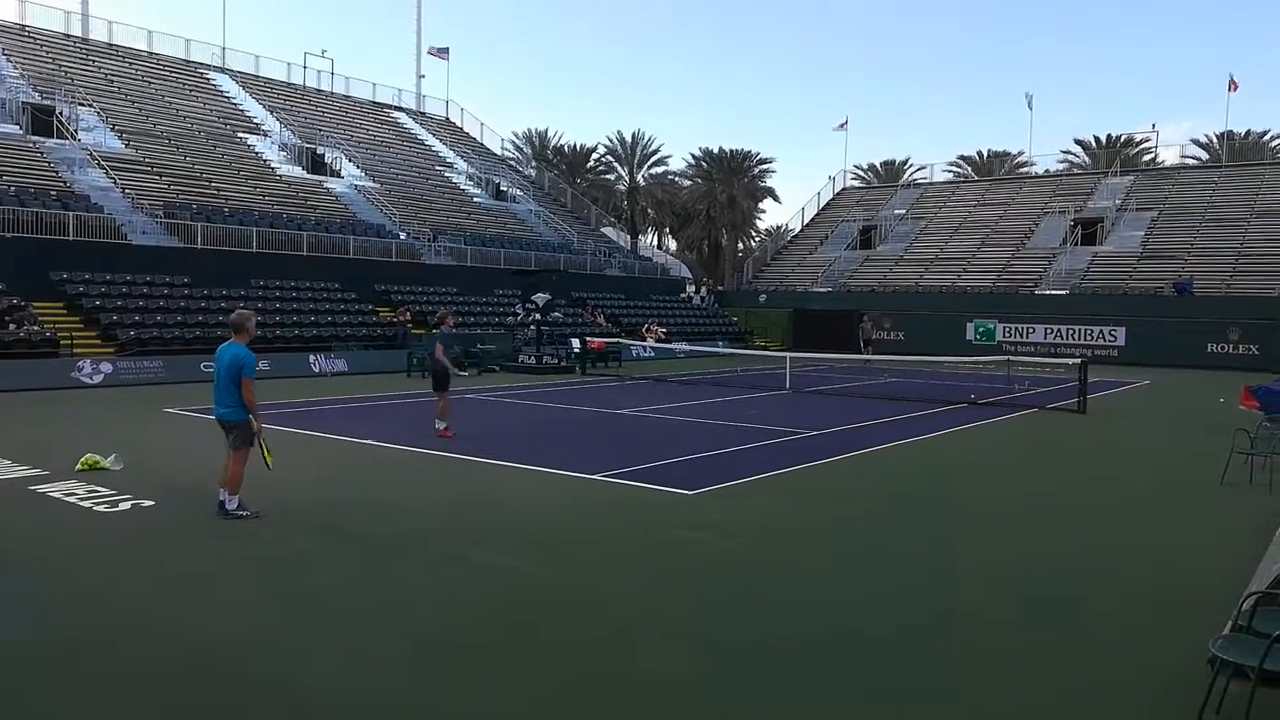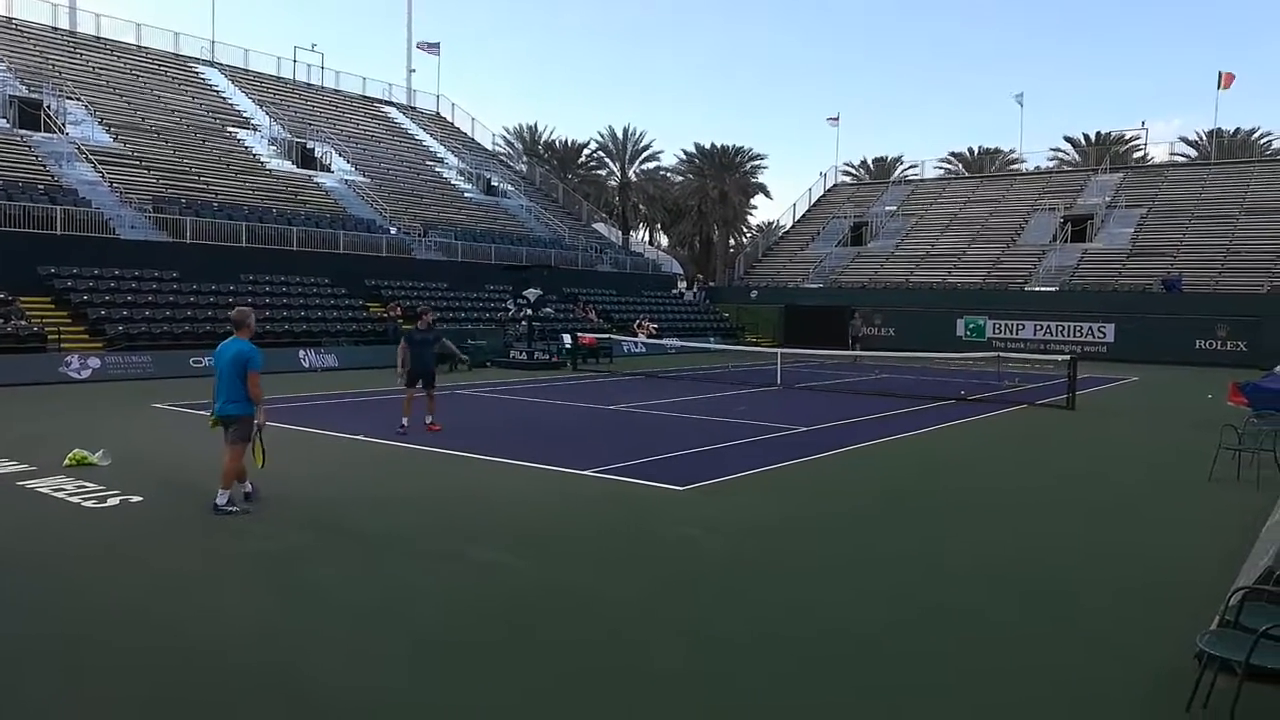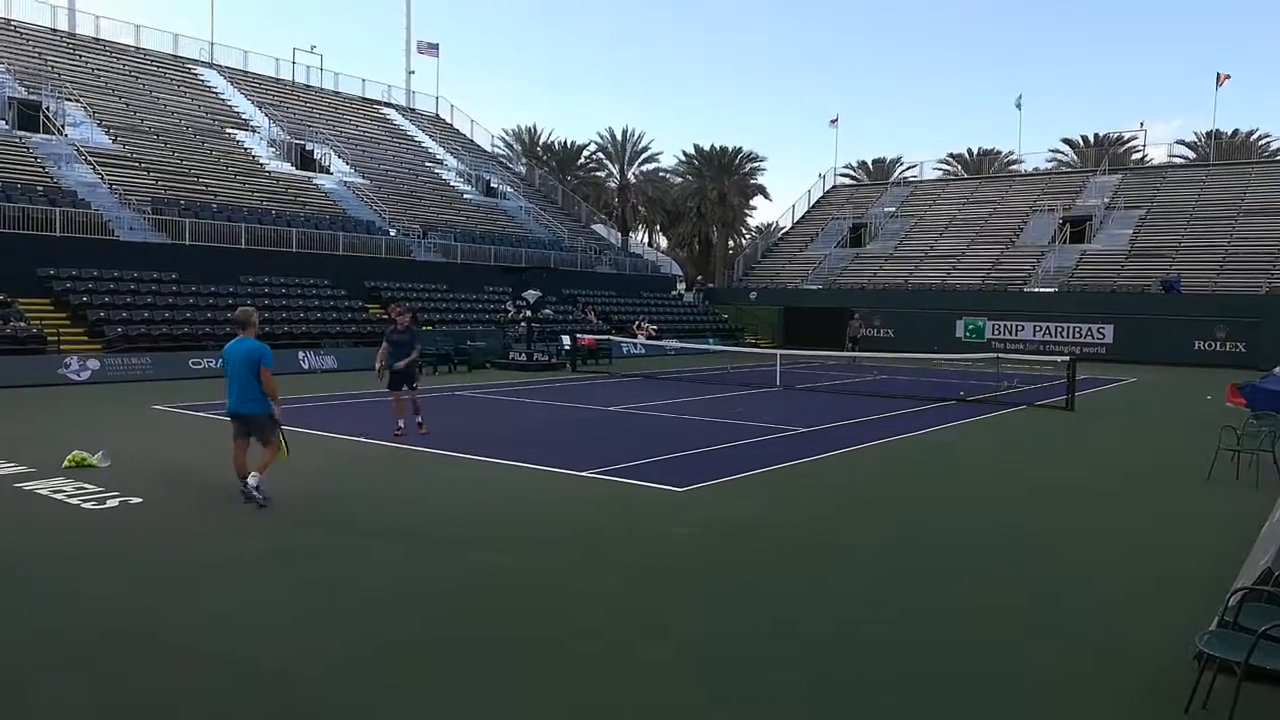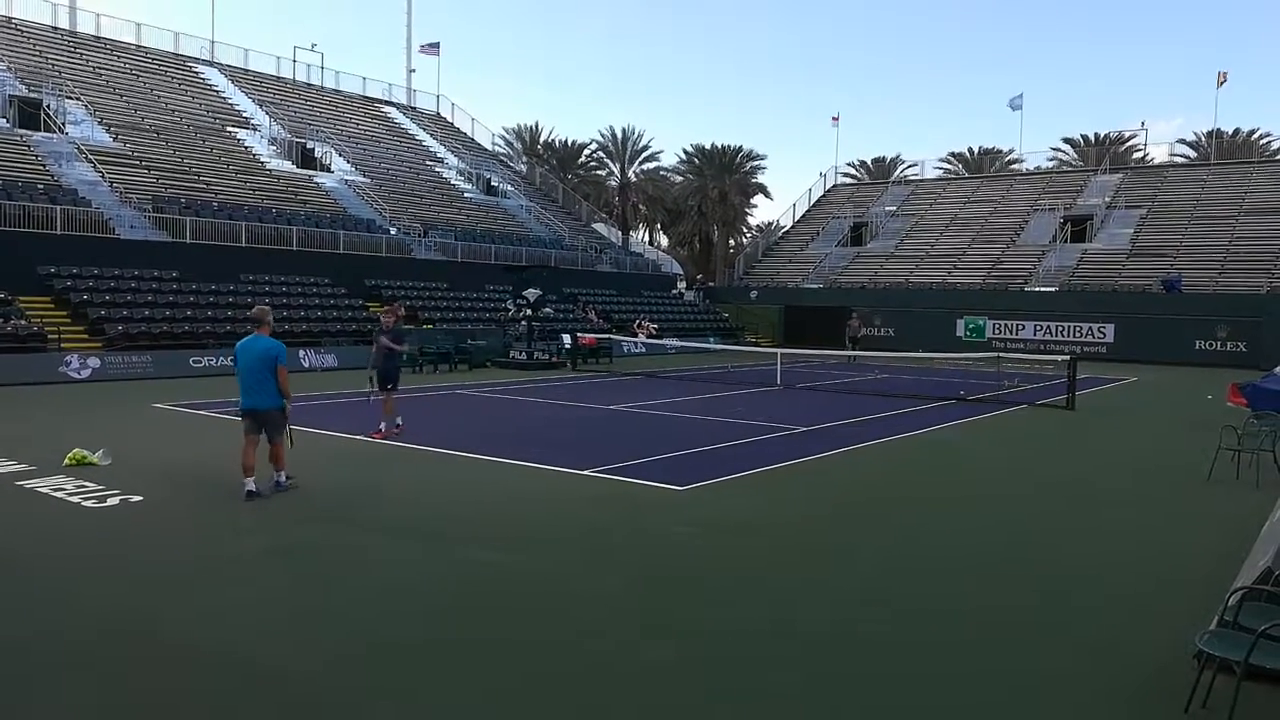
dt=0.4s
person 1, frame 1
left shoulder: (221, 350)
right shoulder: (246, 356)
right elbow: (247, 394)
right wrist: (256, 418)
left hip: (223, 413)
right hip: (239, 416)
left knee: (232, 458)
right knee: (238, 462)
left ankle: (224, 500)
right ankle: (232, 506)
person 1, frame 2
left shoulder: (221, 348)
right shoulder: (251, 351)
left elbow: (217, 381)
right elbow: (253, 387)
left wrist: (215, 408)
right wrist: (261, 410)
left hip: (223, 409)
right hip: (241, 411)
left knee: (235, 454)
right knee: (233, 457)
left ankle: (246, 489)
right ankle: (222, 502)
person 1, frame 3
left shoulder: (227, 349)
right shoulder: (261, 349)
right elbow: (267, 383)
right wrist: (276, 404)
left hip: (235, 408)
right hip: (258, 409)
left knee: (240, 449)
right knee: (272, 446)
left ankle: (249, 489)
right ankle: (252, 482)
person 1, frame 4
left shoulder: (240, 346)
right shoulder: (277, 347)
left elbow: (239, 375)
right elbow: (282, 380)
right wrist: (288, 400)
left hip: (248, 405)
right hip: (271, 405)
left knee: (249, 445)
right knee: (276, 444)
left ankle: (249, 486)
right ankle: (280, 480)
